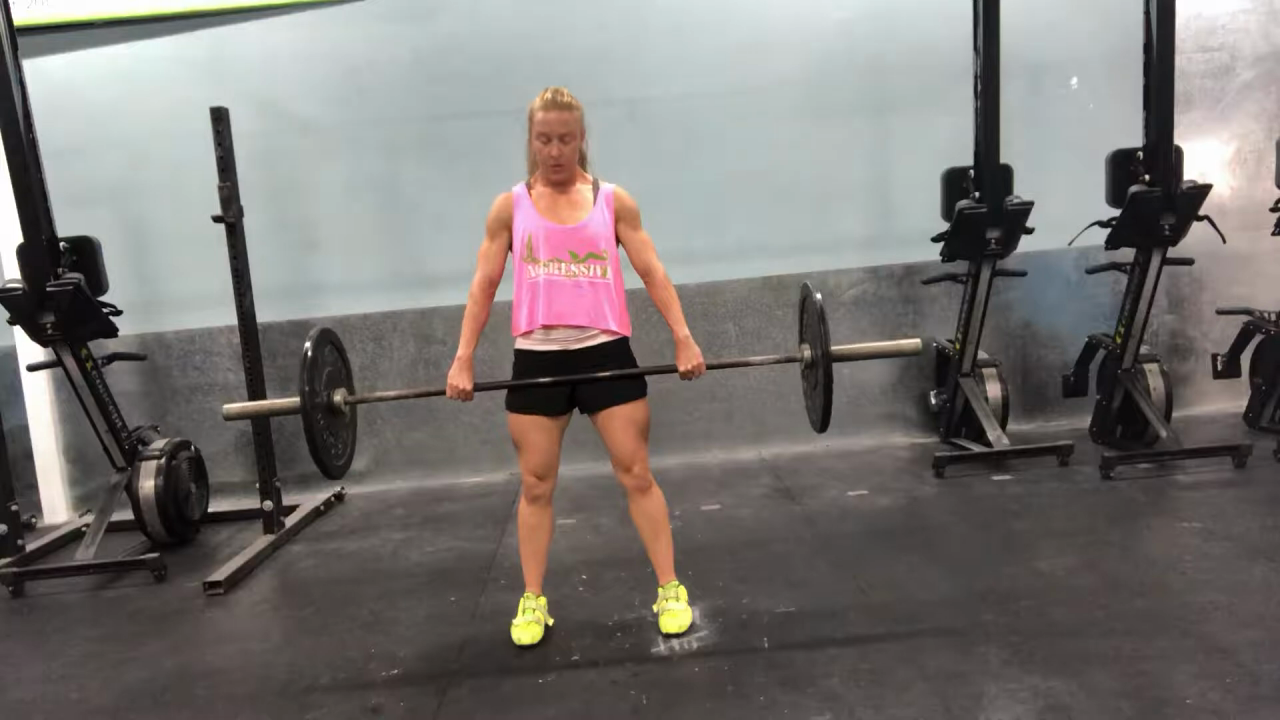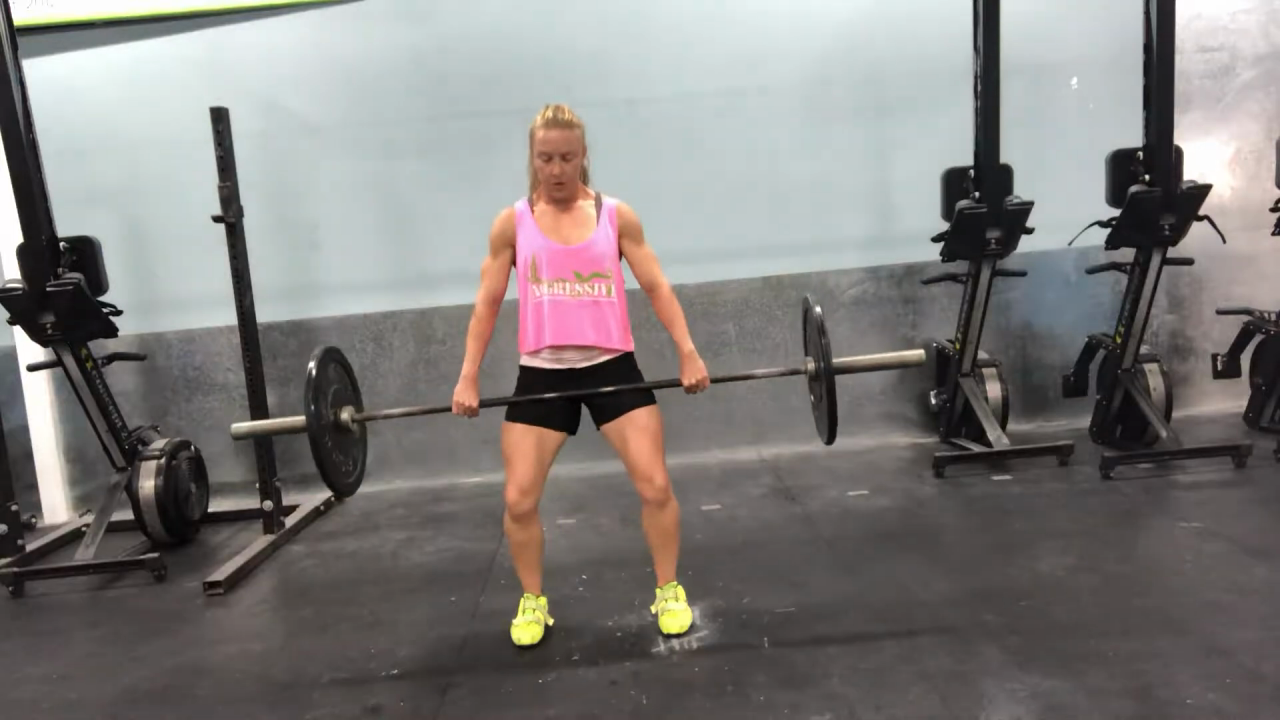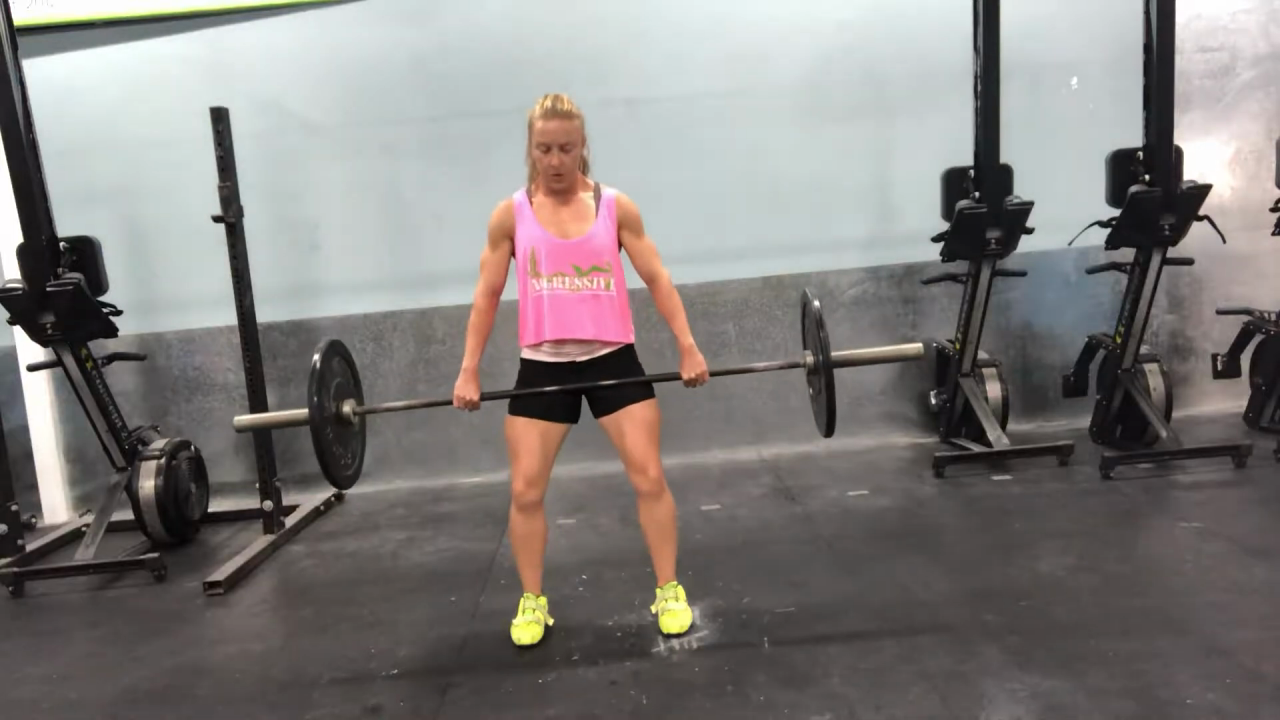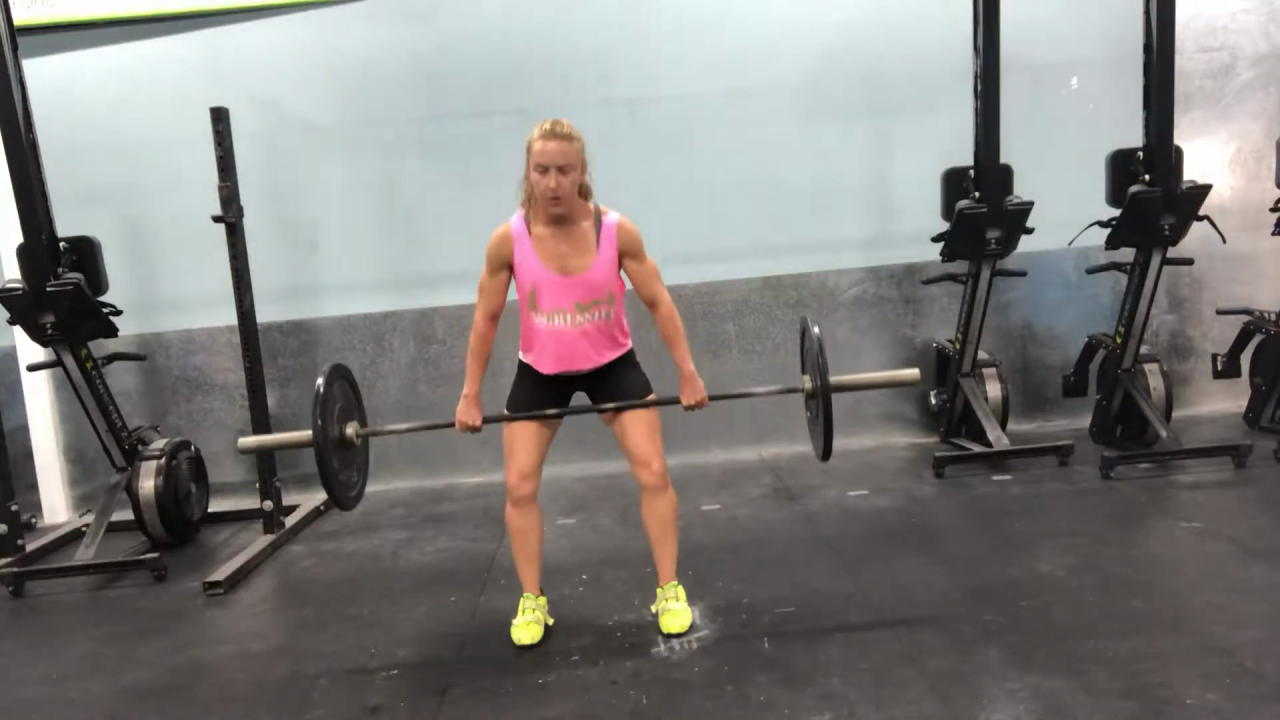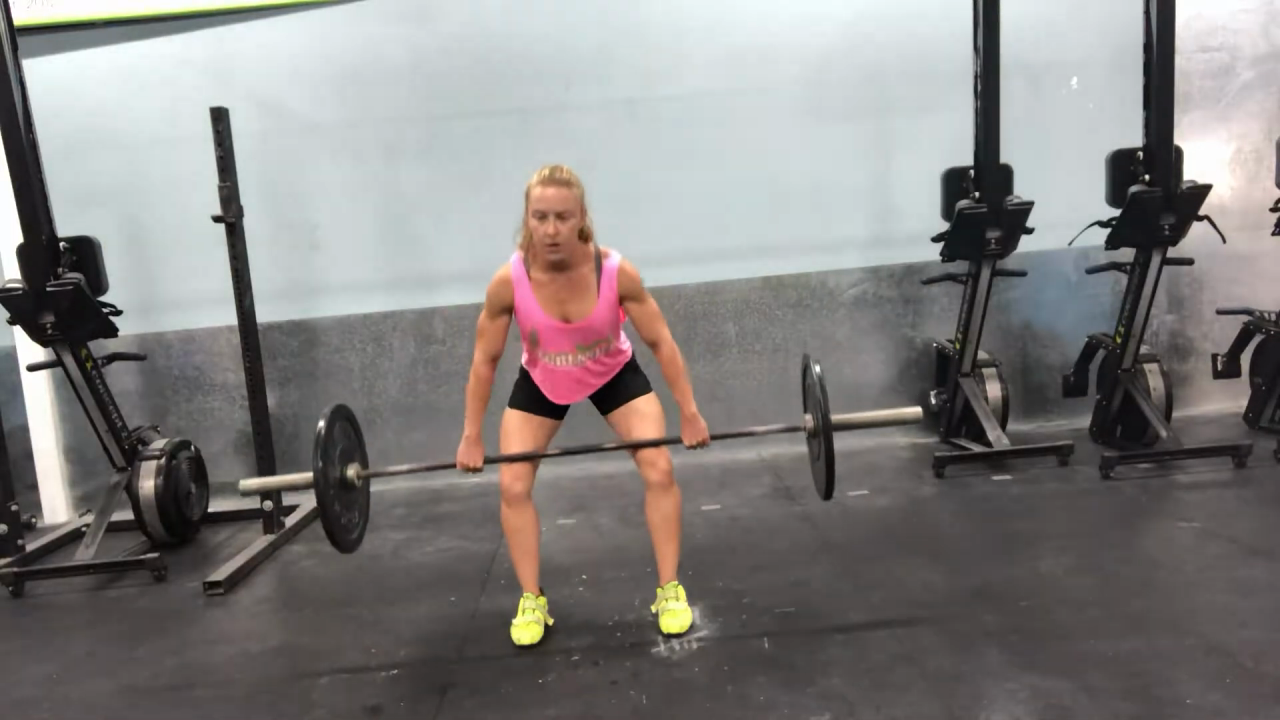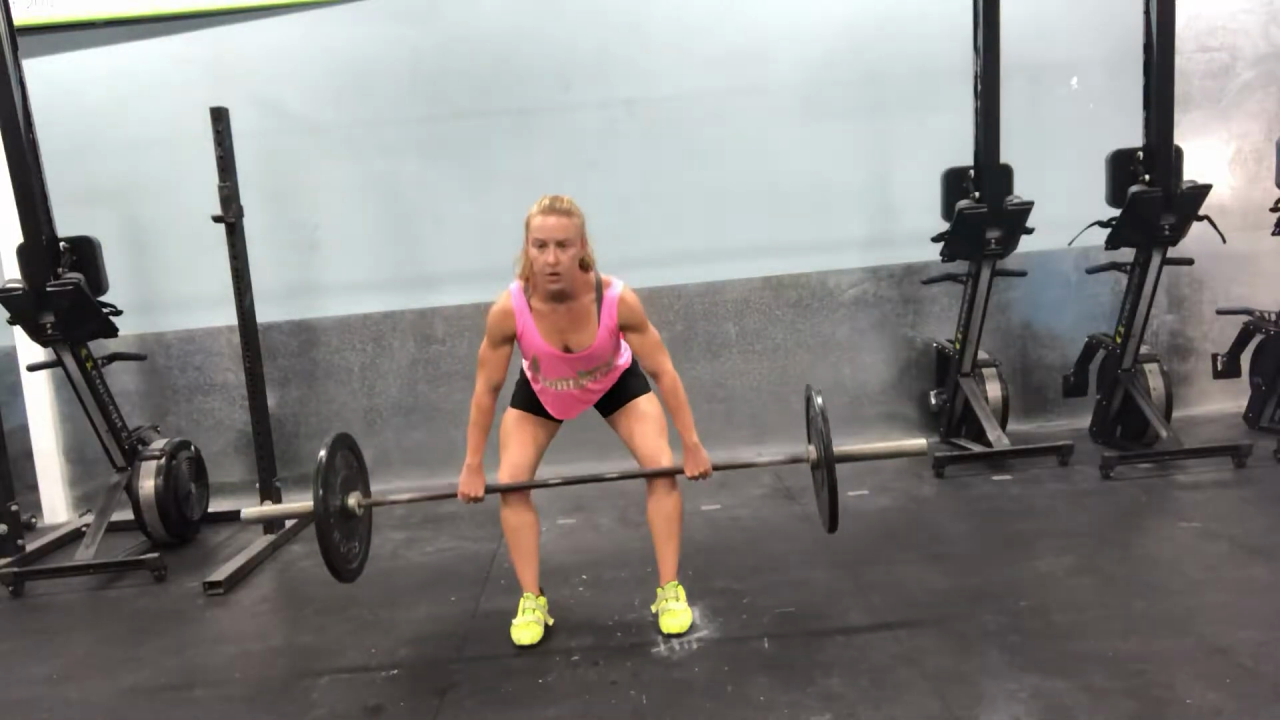
dt=0.4s
person 1, frame 1
left shoulder: (613, 200)
right shoulder: (510, 206)
left elbow: (652, 272)
right elbow: (483, 286)
left wrist: (683, 338)
right wrist: (463, 357)
left hip: (606, 351)
right hip: (537, 358)
left knee: (637, 475)
right knee: (536, 485)
left ankle: (671, 590)
right ankle: (533, 601)
person 1, frame 2
left shoulder: (616, 215)
right shoulder: (512, 222)
left elbow: (656, 286)
right elbow: (487, 303)
left wrist: (688, 353)
right wrist: (467, 376)
left hip: (612, 367)
right hip: (541, 374)
left knee: (655, 486)
right knee: (518, 500)
left ankle: (668, 592)
right ankle: (532, 601)
person 1, frame 3
left shoulder: (615, 206)
right shoulder: (510, 214)
left elbow: (656, 278)
right elbow: (487, 295)
left wrist: (687, 346)
right wrist: (469, 368)
left hip: (612, 359)
right hip: (542, 366)
left knee: (650, 479)
right knee: (526, 491)
left ankle: (669, 591)
right ankle: (532, 602)
person 1, frame 4
left shoulder: (617, 231)
right shoulder: (507, 239)
left elbow: (658, 302)
right elbow: (486, 318)
left wrist: (687, 372)
right wrist: (470, 393)
left hip: (612, 365)
right hip: (539, 371)
left knee: (653, 471)
right knee: (519, 485)
left ankle: (670, 592)
right ankle: (532, 602)
person 1, frame 5
left shoulder: (617, 272)
right shoulder: (507, 281)
left elbow: (661, 342)
right elbow: (485, 360)
left wrist: (689, 413)
right wrist: (472, 435)
left hip: (615, 375)
right hip: (540, 382)
left knee: (659, 470)
right knee: (513, 485)
left ankle: (669, 590)
right ankle: (532, 601)
person 1, frame 6
left shoulder: (618, 300)
right shoulder: (508, 310)
left elbow: (662, 371)
right elbow: (486, 389)
left wrist: (692, 444)
right wrist: (472, 464)
left hip: (616, 381)
right hip: (539, 391)
left knee: (663, 469)
right knee: (510, 483)
left ankle: (669, 591)
right ankle: (532, 601)
